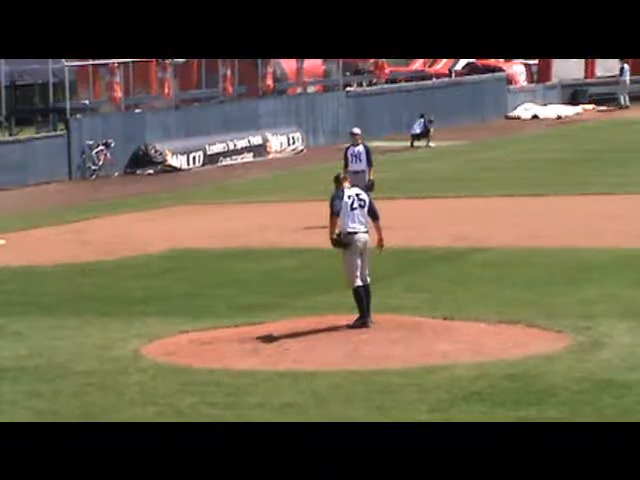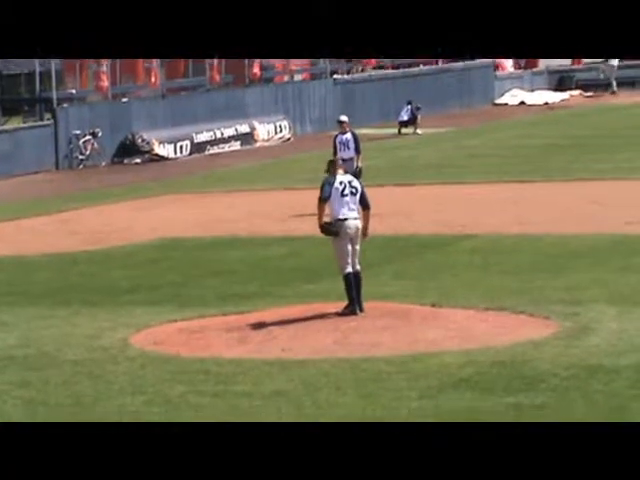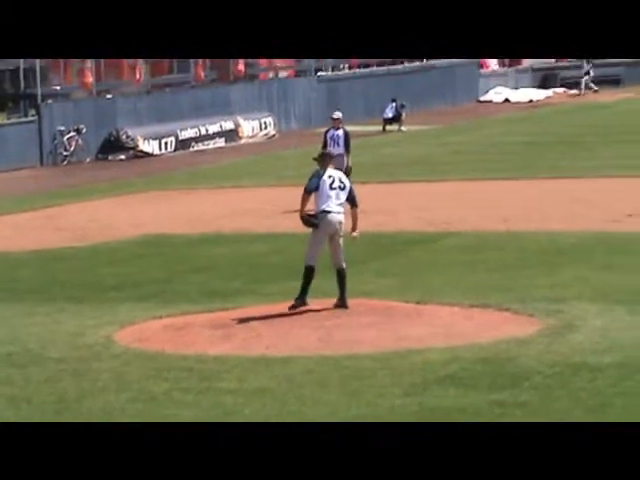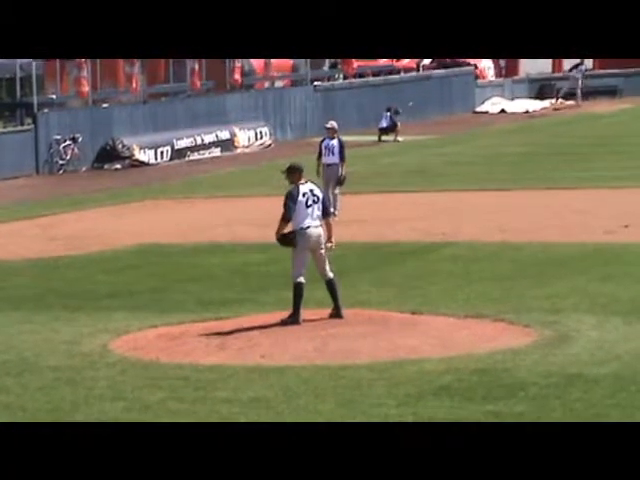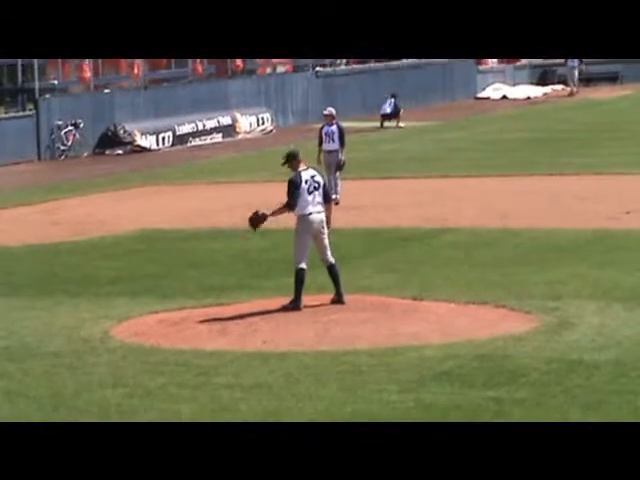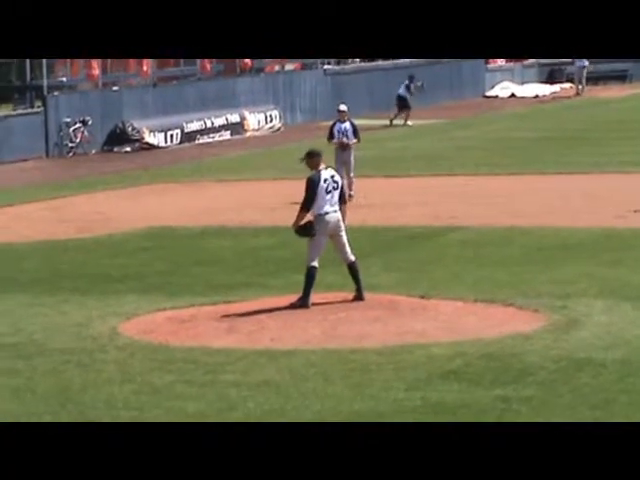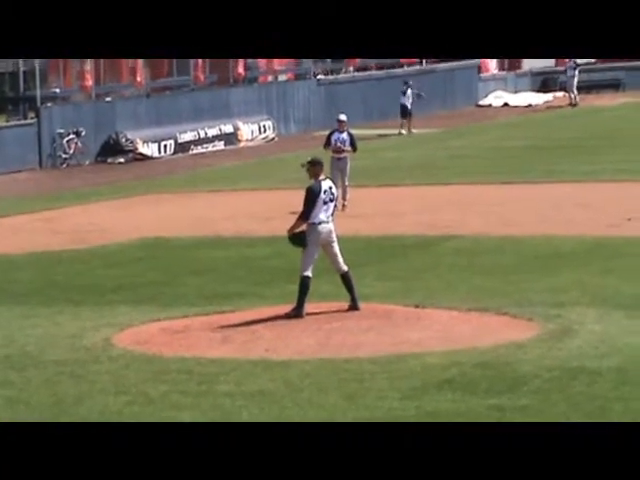
dt=0.7s
person 1, frame 1
left shoulder: (339, 194)
right shoulder: (362, 193)
left elbow: (334, 214)
right elbow: (375, 217)
left wrist: (331, 235)
right wrist: (380, 237)
left hip: (351, 238)
right hip: (365, 236)
left knee: (354, 279)
right knee: (364, 277)
left ankle: (364, 317)
right ankle: (367, 315)
person 1, frame 2
left shoulder: (330, 180)
right shoulder: (355, 181)
left elbow: (323, 200)
right elbow: (366, 207)
left wrist: (320, 221)
right wrist: (365, 227)
left hip: (342, 225)
right hip: (356, 223)
left knee: (345, 266)
right knee: (355, 264)
left ankle: (353, 305)
right ankle: (358, 303)
person 1, frame 3
left shoulder: (321, 173)
right shoulder: (344, 178)
left elbow: (308, 191)
right elbow: (354, 204)
left wrist: (302, 211)
right wrist: (355, 226)
left hip: (325, 218)
right hip: (340, 219)
left knee: (311, 258)
right knee: (339, 261)
left ankle: (303, 296)
right ankle: (342, 299)
person 1, frame 4
left shoulder: (293, 192)
right shoulder: (316, 189)
left elbow: (287, 217)
right elbow: (327, 215)
left wrist: (278, 232)
right wrist: (330, 236)
left hip: (303, 234)
right hip: (318, 232)
left knee: (298, 275)
right knee: (326, 272)
left ankle: (296, 315)
right ankle: (337, 308)
person 1, frame 5
left shoulder: (295, 179)
right shoulder: (317, 175)
left elbow: (291, 205)
right elbow: (328, 200)
left wrist: (272, 213)
right wrist: (328, 220)
left hip: (306, 220)
right hip: (320, 218)
left knee: (300, 262)
right knee: (327, 258)
left ankle: (297, 301)
right ankle: (339, 294)
person 1, frame 6
left shoulder: (313, 178)
right shoulder: (335, 174)
left elbow: (307, 205)
right elbow: (343, 201)
left wrist: (296, 223)
left hip: (322, 220)
right hip: (337, 217)
left knee: (312, 260)
right knee: (348, 256)
left ankle: (305, 299)
right ankle: (359, 291)
person 1, frame 7
left shoulder: (313, 188)
right shoulder: (332, 186)
left elbow: (306, 214)
left wrist: (292, 229)
left hip: (315, 229)
right hip: (329, 227)
left knee: (306, 270)
right knee: (340, 266)
left ankle: (299, 308)
right ankle: (354, 301)
